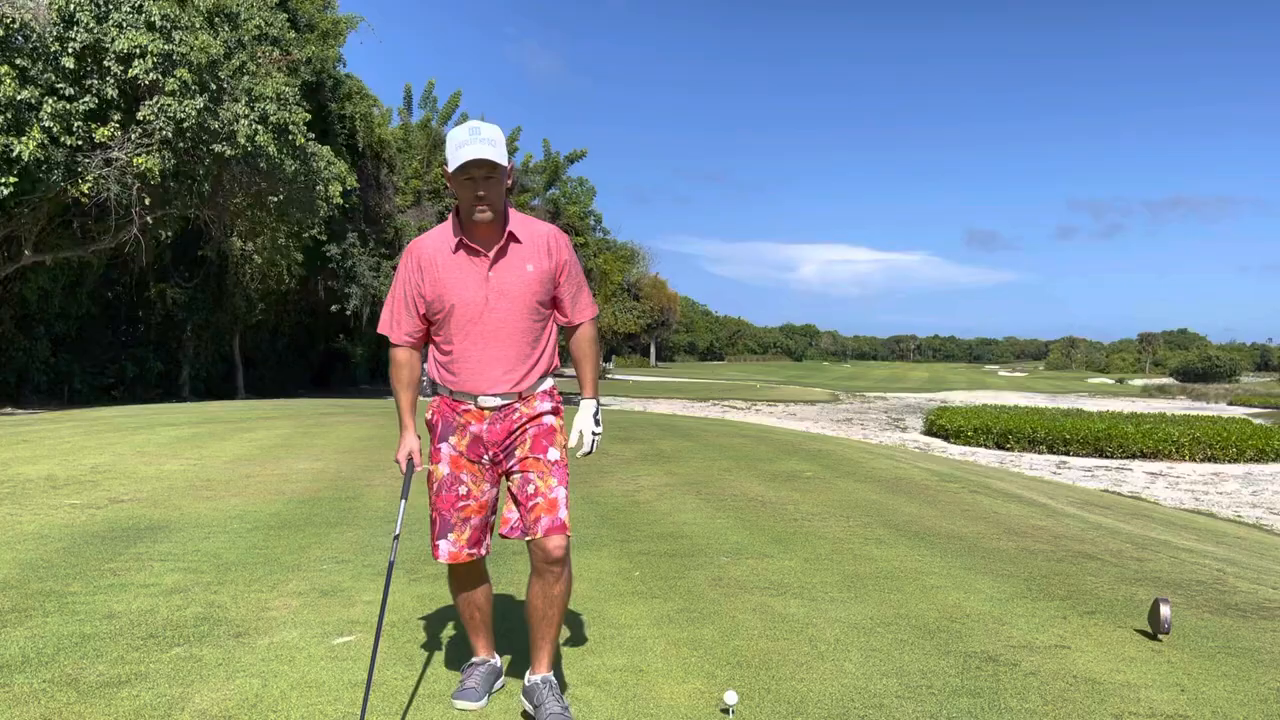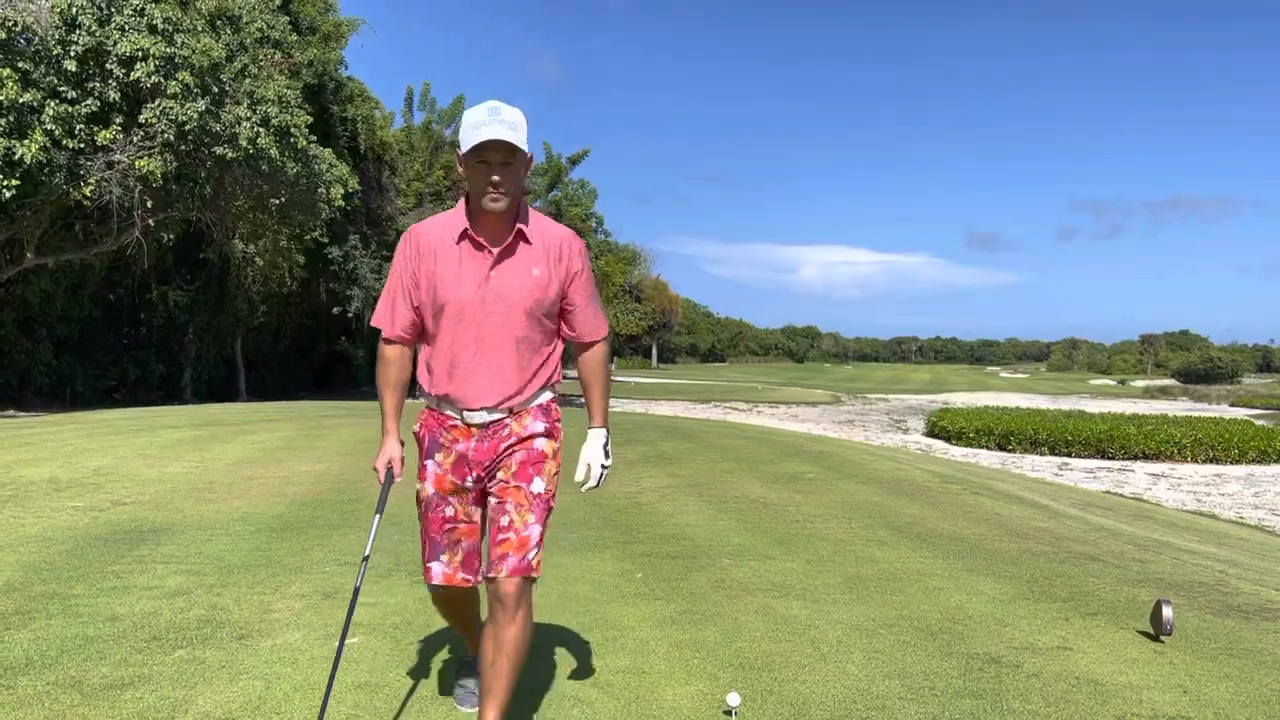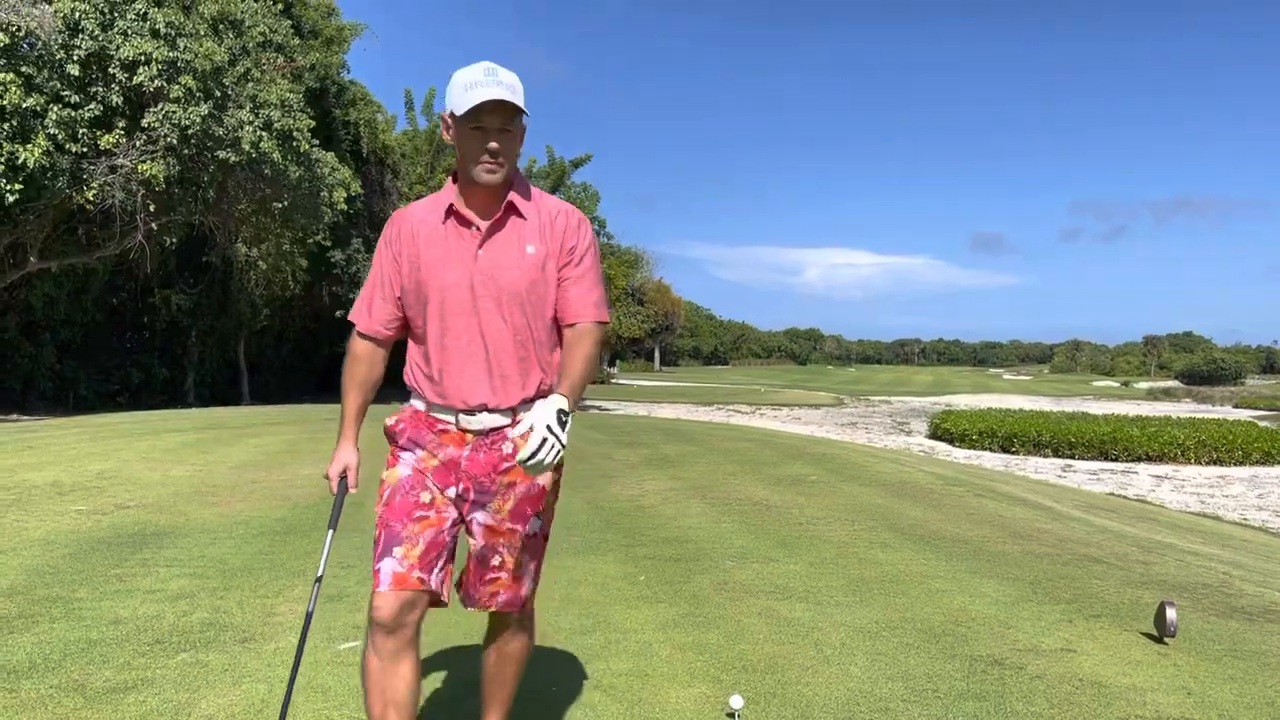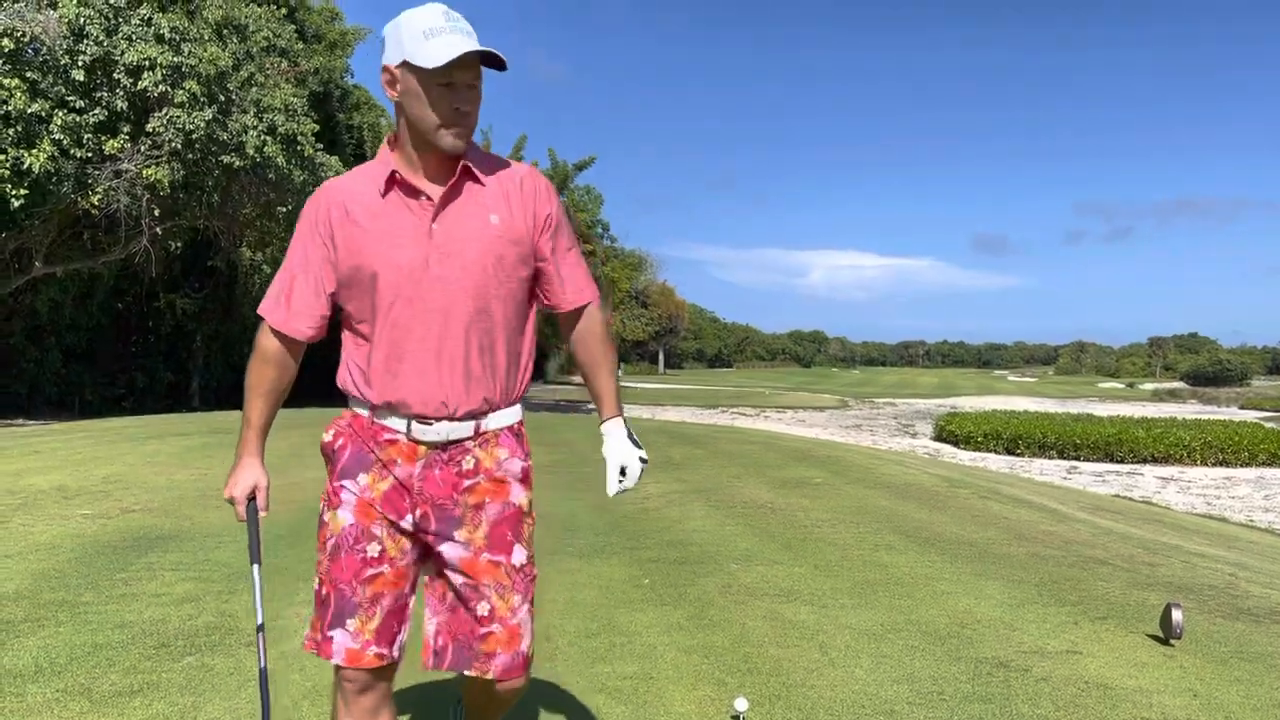
dt=0.4s
person 1, frame 1
left shoulder: (549, 243)
right shoulder: (422, 254)
left elbow: (581, 325)
right elbow: (405, 345)
left wrist: (589, 404)
right wrist: (408, 428)
left hip: (532, 415)
right hip: (459, 420)
left knee: (549, 548)
right knee: (462, 553)
right ankle: (483, 657)
person 1, frame 2
left shoulder: (563, 247)
right shoulder: (422, 242)
left elbow: (591, 342)
right elbow: (395, 341)
left wrist: (598, 431)
right wrist: (389, 434)
left hip: (525, 433)
right hip: (446, 434)
left knee: (512, 582)
right knee: (448, 576)
right ankle: (477, 644)
person 1, frame 3
left shoulder: (564, 226)
right shoulder: (408, 227)
left elbow: (586, 330)
right elbow: (371, 337)
left wrist: (558, 405)
right wrist: (347, 439)
left hip: (521, 446)
right hip: (428, 438)
left knee: (509, 609)
right knee: (392, 612)
person 1, frame 4
left shoulder: (526, 193)
right shoulder: (336, 204)
left elbow: (581, 311)
right elbow: (283, 333)
left wrist: (612, 423)
right wrist: (249, 453)
left hip: (487, 462)
right hip: (374, 457)
